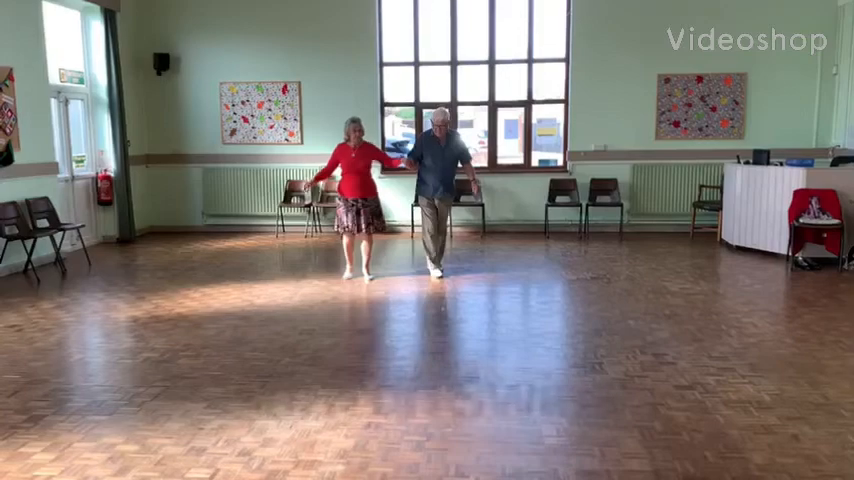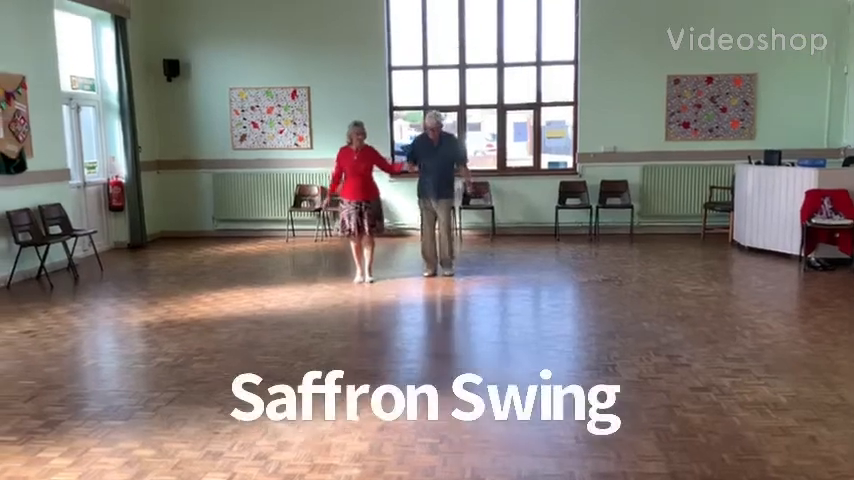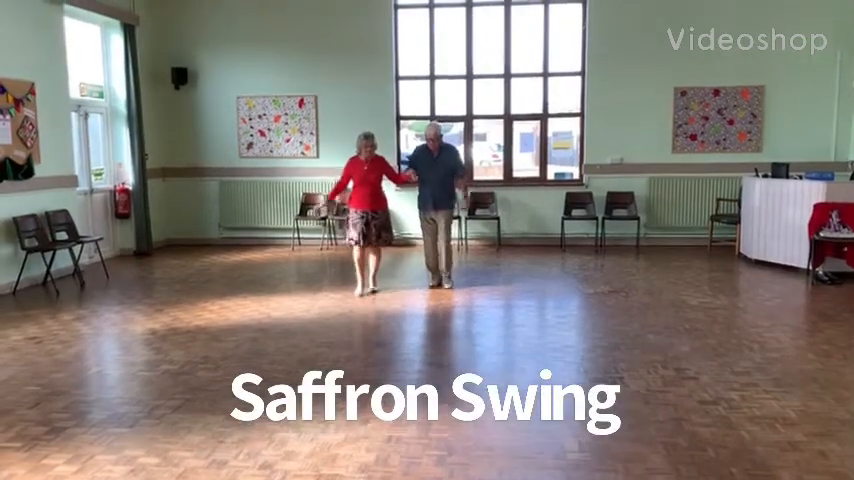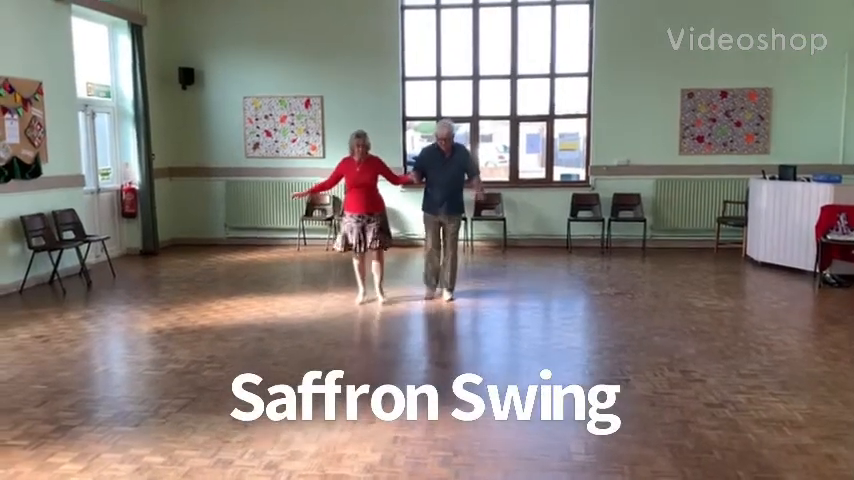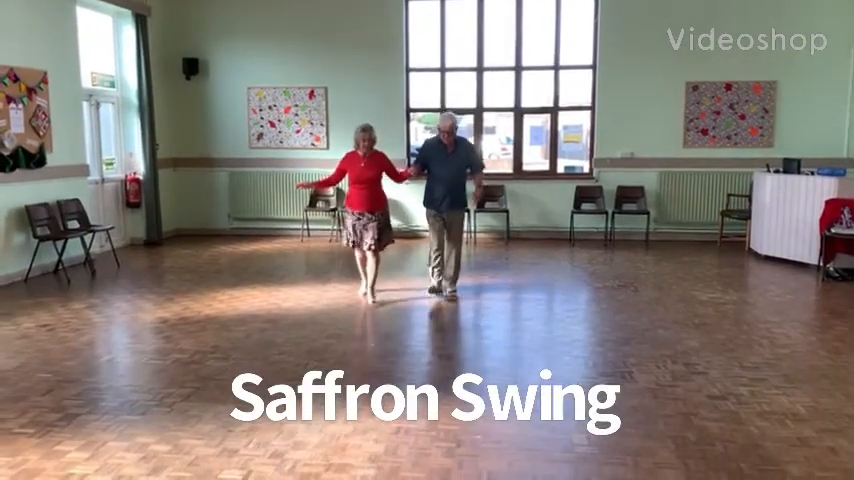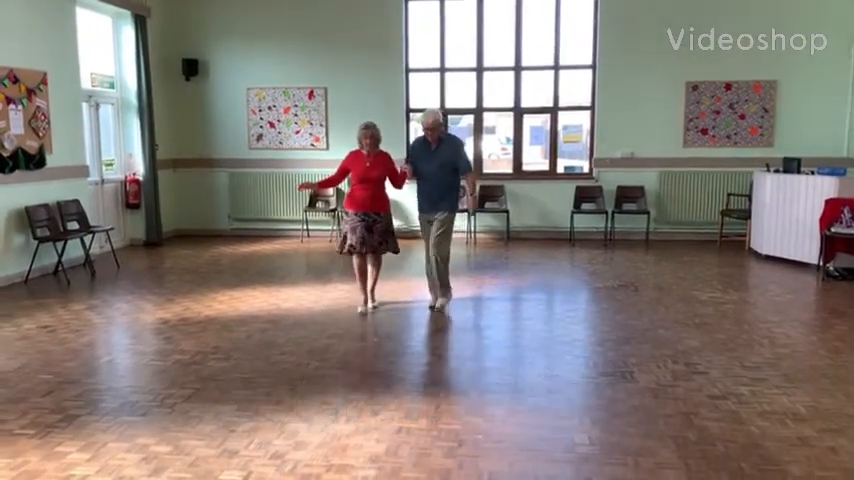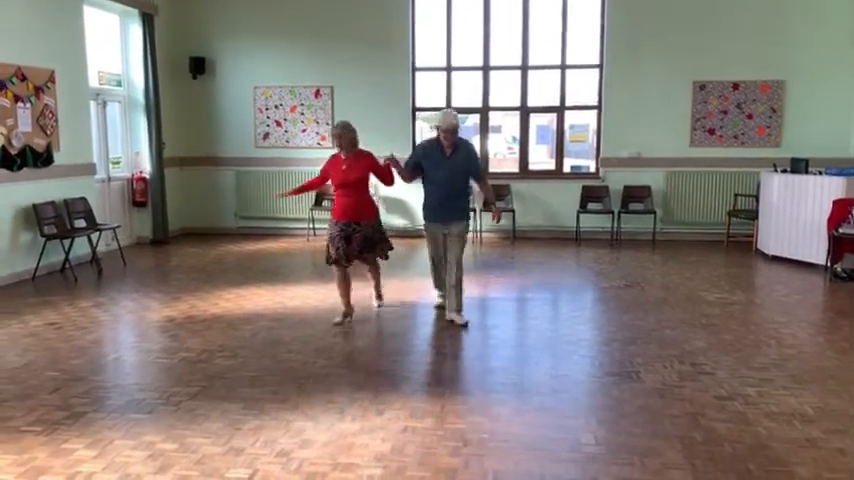
dt=0.7s
person 1, frame 1
left shoulder: (455, 138)
right shoulder: (424, 139)
left elbow: (465, 162)
right elbow: (413, 161)
left wrist: (473, 180)
right wrist: (408, 163)
left hip: (446, 192)
right hip: (426, 191)
left knee: (441, 229)
right knee: (429, 229)
left ankle: (437, 261)
right ankle: (432, 264)
person 1, frame 2
left shoulder: (452, 141)
right shoulder: (418, 142)
left elbow: (461, 164)
right elbow: (411, 162)
left wrist: (467, 180)
right wrist: (411, 165)
left hip: (445, 193)
right hip: (425, 193)
left knee: (445, 229)
right knee: (427, 231)
left ankle: (447, 264)
right ankle: (430, 266)
person 1, frame 3
left shoulder: (451, 152)
right shoulder: (418, 152)
left elbow: (460, 176)
right elbow: (411, 174)
left wrist: (464, 195)
right wrist: (411, 174)
left hip: (445, 205)
right hip: (425, 205)
left knee: (444, 241)
right knee: (429, 242)
left ankle: (446, 275)
right ankle: (435, 275)
person 1, frame 4
left shoulder: (462, 152)
right shoulder: (427, 153)
left elbow: (473, 174)
right elbow: (418, 175)
left wrist: (478, 189)
right wrist: (415, 177)
left hip: (454, 209)
right hip: (432, 209)
left knee: (450, 250)
right knee: (430, 248)
left ankle: (447, 289)
right ankle: (430, 285)
person 1, frame 5
left shoulder: (466, 147)
right shoulder: (429, 146)
left elbow: (477, 170)
right elbow: (419, 168)
left wrist: (478, 186)
right wrist: (415, 170)
left hip: (456, 204)
right hip: (434, 204)
left knee: (454, 244)
right knee: (436, 243)
left ankle: (450, 283)
right ankle: (436, 282)
person 1, frame 6
left shoulder: (454, 144)
right shoulder: (417, 145)
left elbow: (467, 172)
right elbow: (411, 172)
left wrist: (471, 194)
right wrist: (408, 171)
left hip: (445, 207)
right hip: (424, 207)
left knee: (437, 247)
right knee: (430, 250)
left ankle: (444, 291)
right ankle: (436, 293)
person 1, frame 7
left shoulder: (467, 149)
right shoulder: (424, 149)
left elbow: (481, 179)
right elbow: (409, 176)
left wrist: (492, 203)
right wrist: (397, 166)
left hip: (458, 217)
right hip: (433, 216)
left knee: (454, 262)
right knee: (437, 258)
left ankle: (454, 310)
right ankle: (441, 292)
person 2, frame 1
left shoulder: (369, 148)
right shoulder: (340, 149)
left elbow: (388, 161)
right elbow: (328, 169)
left wrist: (401, 161)
right wrist: (314, 180)
left hip: (367, 196)
right hip: (347, 197)
left knee: (367, 233)
right knee: (348, 233)
left ankle: (366, 268)
right ankle: (349, 267)
person 2, frame 2
left shoulder: (371, 152)
right shoulder: (343, 152)
left elbow: (388, 167)
right elbow: (337, 176)
left wrist: (403, 166)
right wrist: (329, 195)
left hip: (369, 198)
right hip: (349, 199)
left knee: (369, 235)
right knee: (354, 236)
left ankle: (369, 270)
right ankle: (359, 270)
person 2, frame 3
left shoulder: (380, 161)
right shoulder: (352, 162)
left elbow: (396, 178)
right elbow: (342, 183)
left wrist: (408, 176)
right wrist: (329, 199)
left hip: (378, 209)
right hip: (357, 209)
left knee: (375, 245)
right knee: (358, 246)
left ankle: (372, 280)
right ankle: (360, 282)
person 2, frame 4
left shoulder: (375, 162)
right shoulder: (345, 163)
left elbow: (394, 179)
right elbow: (329, 183)
left wrist: (409, 178)
right wrist: (308, 192)
left hip: (374, 213)
right hip: (353, 214)
left knee: (376, 250)
right knee: (357, 253)
left ankle: (378, 289)
right ankle: (361, 290)
person 2, frame 5
left shoulder: (380, 157)
right shoulder: (349, 158)
left elbow: (397, 177)
right elbow: (334, 179)
left wrist: (409, 172)
right wrist: (312, 185)
left hip: (376, 210)
right hip: (355, 210)
left knee: (373, 249)
right knee: (359, 247)
left ankle: (371, 289)
right ankle: (364, 281)
person 2, frame 6
left shoulder: (385, 158)
right shoulder: (352, 157)
left elbow: (397, 184)
right elbow: (336, 178)
left wrist: (404, 172)
right wrist: (316, 185)
left hip: (379, 212)
right hip: (356, 212)
left knee: (375, 254)
right knee: (358, 254)
left ankle: (372, 293)
right ankle: (364, 298)
person 2, frame 7
left shoulder: (366, 157)
right shoulder: (333, 161)
left elbow: (388, 182)
right elbow: (318, 181)
left wrist: (387, 166)
right wrist: (293, 191)
left hip: (365, 218)
right hip: (340, 219)
left knee: (369, 259)
right knee: (339, 264)
left ankle: (377, 290)
right ankle: (346, 309)
